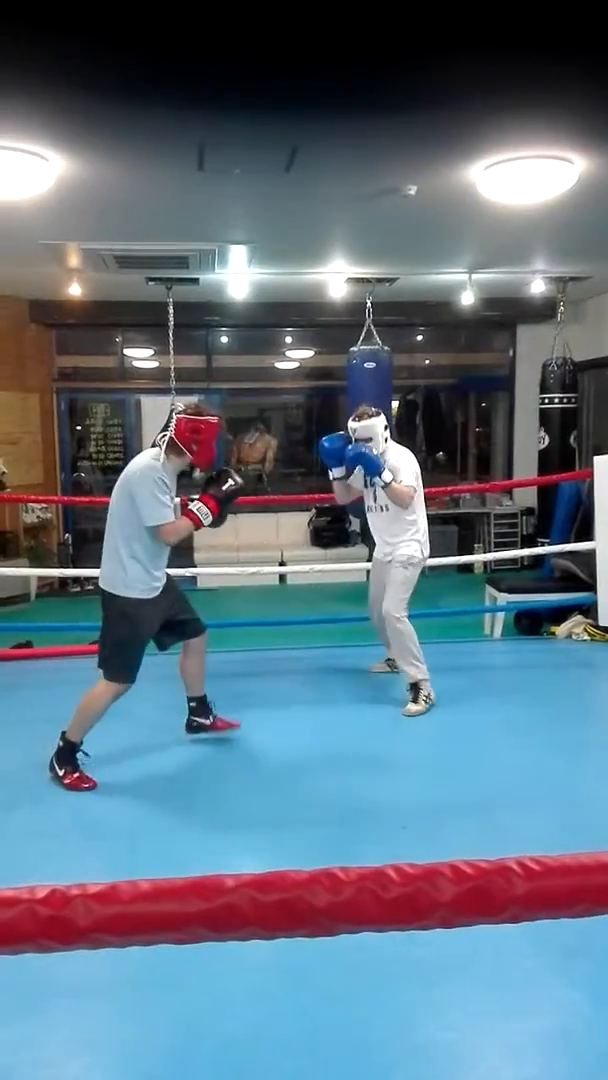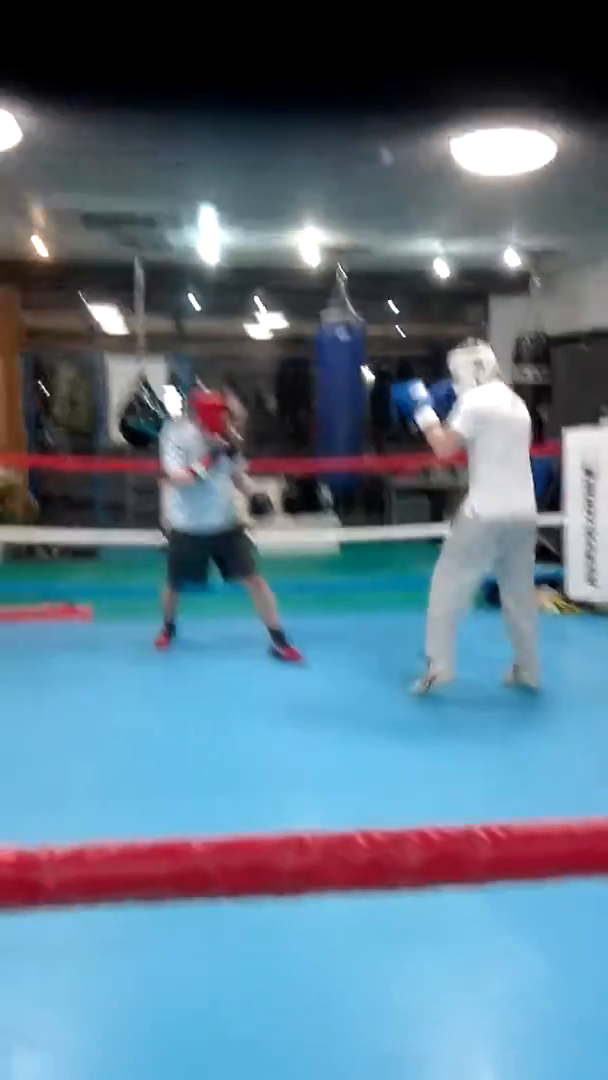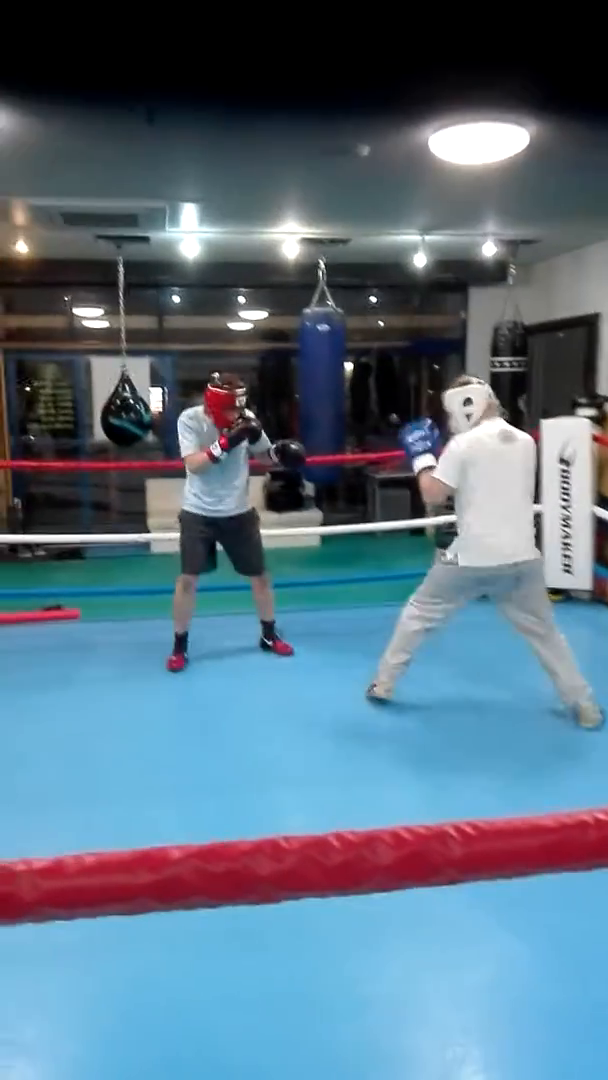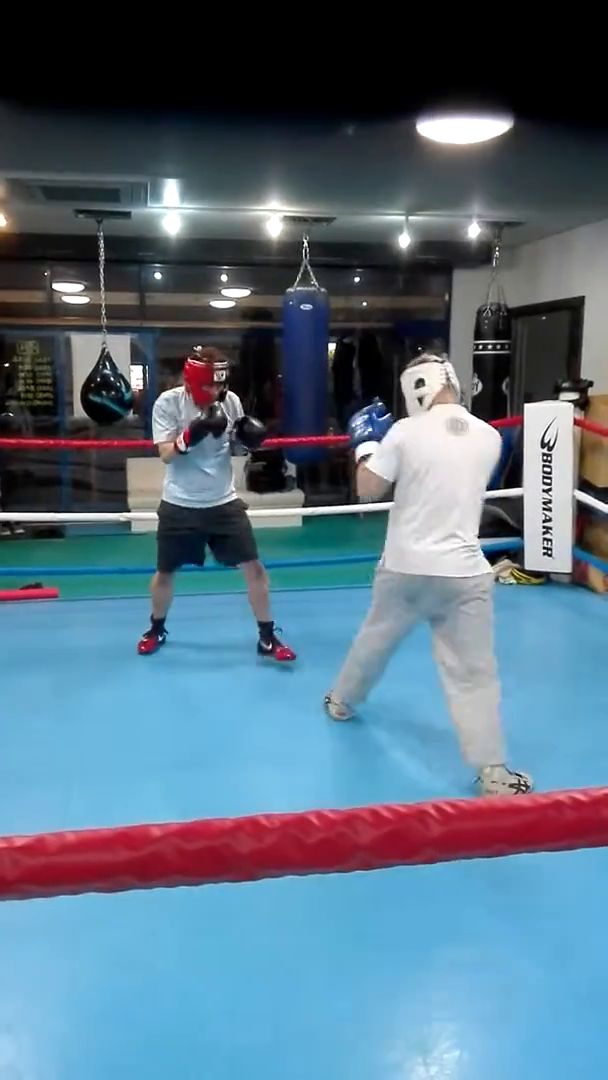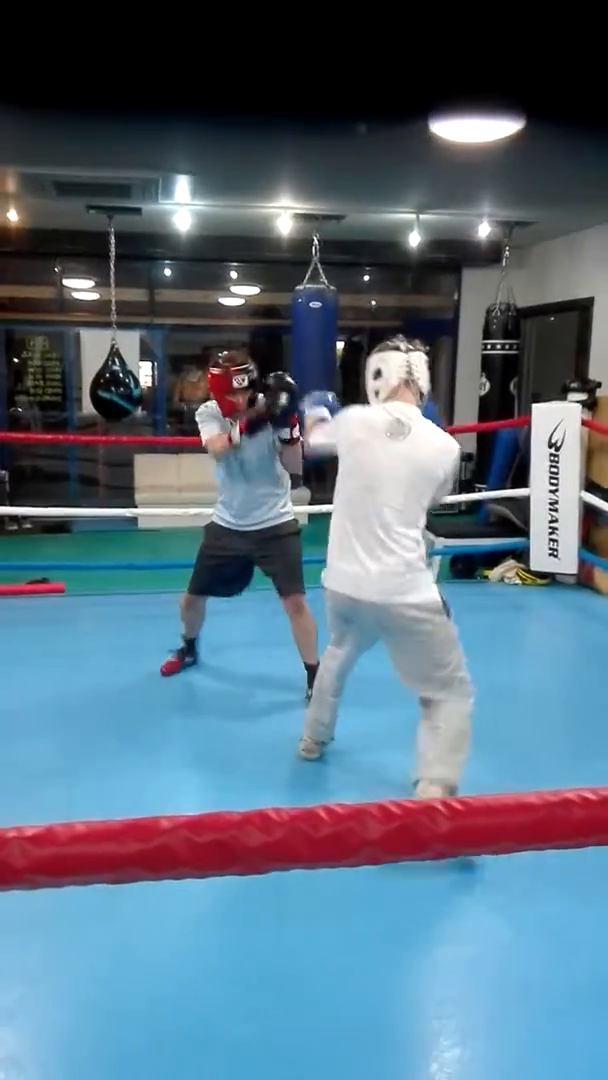
dt=1s
person 1, frame 1
left shoulder: (401, 457)
right shoulder: (366, 462)
left elbow: (406, 499)
right elbow: (343, 497)
left wrist: (379, 472)
right wrist: (336, 465)
left hip: (408, 550)
right hip: (384, 551)
left knee: (393, 612)
right knee: (378, 610)
left ankle: (421, 685)
right ankle: (396, 657)
person 1, frame 2
left shoulder: (476, 401)
right shoulder: (515, 404)
left elbow: (445, 447)
left wrist: (423, 411)
right wrist: (447, 411)
left hip: (486, 513)
right hip: (522, 514)
left knee: (449, 584)
right knee: (519, 593)
left ankle: (438, 664)
right ankle: (526, 669)
person 1, frame 3
left shoulder: (463, 444)
right shoulder: (525, 441)
left elbow: (433, 496)
left wrist: (421, 456)
left hip: (471, 559)
right hip: (521, 558)
left knee: (420, 613)
right knee: (543, 630)
left ankle: (384, 682)
right ankle: (584, 704)
person 1, frame 4
left shoulder: (405, 432)
right shoulder: (489, 437)
left elbow: (367, 491)
left wrist: (365, 441)
left hip: (404, 566)
right hip: (462, 572)
left knee: (375, 639)
right knee: (474, 673)
left ankle: (342, 701)
right ankle: (492, 773)
person 1, frame 5
left shoulder: (353, 422)
right shoulder: (444, 445)
left elbow: (316, 437)
left wrist: (317, 415)
left hip: (344, 586)
right hip: (404, 595)
left knee: (338, 658)
right knee: (447, 692)
left ankle: (313, 739)
right ankle: (435, 787)
person 2, frame 1
left shoulder: (163, 465)
right shoulder: (148, 471)
right elbow: (168, 534)
left wrist: (206, 501)
right wrist: (210, 503)
left hip: (153, 581)
right hip: (129, 590)
left knee: (195, 638)
right knee: (117, 680)
left ankle: (199, 713)
right ankle: (64, 756)
person 2, frame 2
left shoulder: (228, 435)
right shoulder: (176, 434)
right elbow: (177, 480)
left wrist: (253, 493)
right wrist: (210, 458)
left hip: (224, 523)
right hip: (186, 526)
left knee: (255, 580)
right knee: (174, 587)
left ankle: (279, 641)
right ankle: (168, 628)
person 2, frame 3
left shoulder: (246, 419)
right shoulder: (190, 419)
left elbow: (261, 455)
right elbow: (194, 465)
left wrist: (280, 452)
right wrist: (226, 441)
left hip: (238, 512)
right hip: (199, 513)
left knee: (259, 577)
right knee: (187, 579)
left ankle: (269, 635)
right ankle: (179, 645)
person 2, frame 4
left shoulder: (230, 400)
right shoulder: (168, 402)
right elbow: (166, 454)
left wrist: (249, 438)
right wrist: (192, 434)
left hip: (223, 502)
right hip: (180, 504)
left knee: (253, 567)
right knee: (164, 572)
left ankle: (268, 637)
right ankle: (156, 629)
person 2, frame 5
left shoulder: (273, 407)
right shoulder: (208, 413)
left elbow: (295, 467)
right elbow: (217, 449)
left wrist: (287, 422)
right wrist: (247, 425)
left hip: (275, 524)
right hip: (229, 525)
left knee: (295, 601)
right knee: (193, 595)
left ankle: (315, 677)
right ankle: (189, 648)
